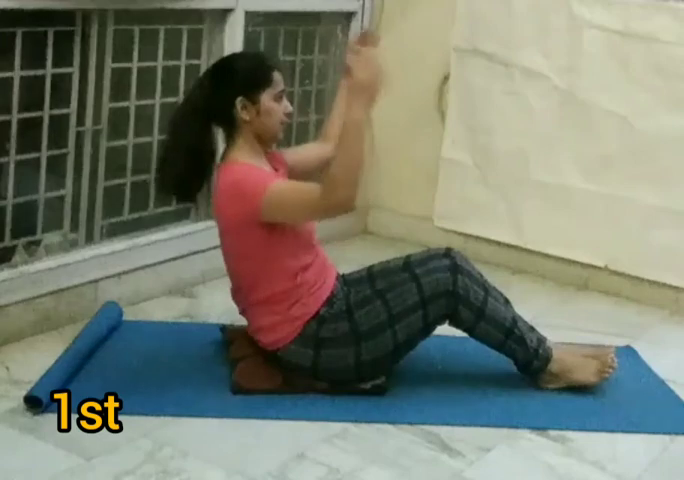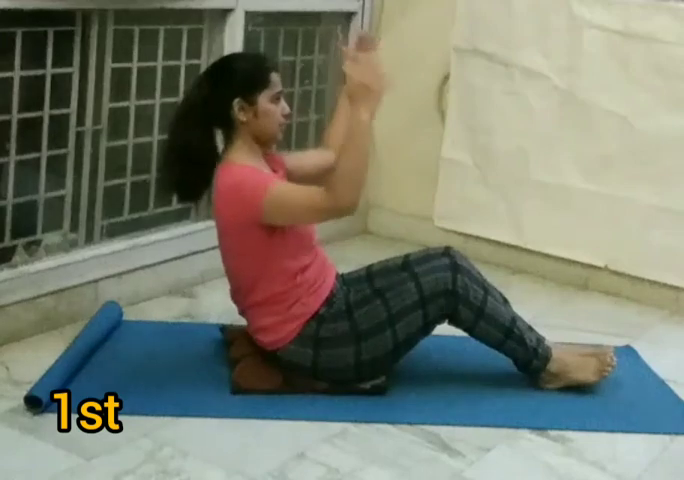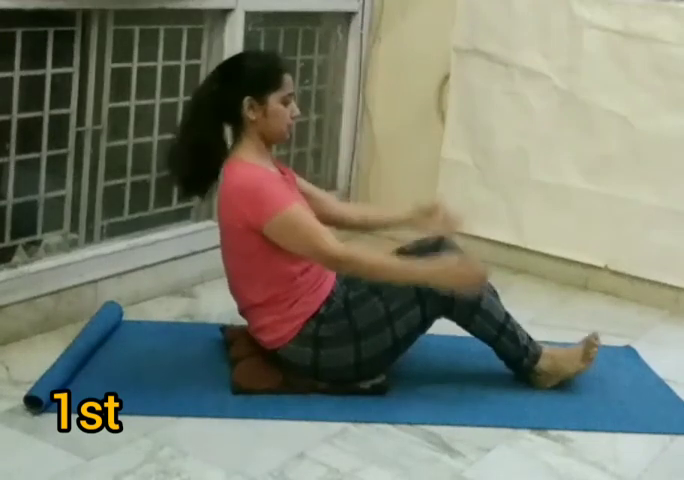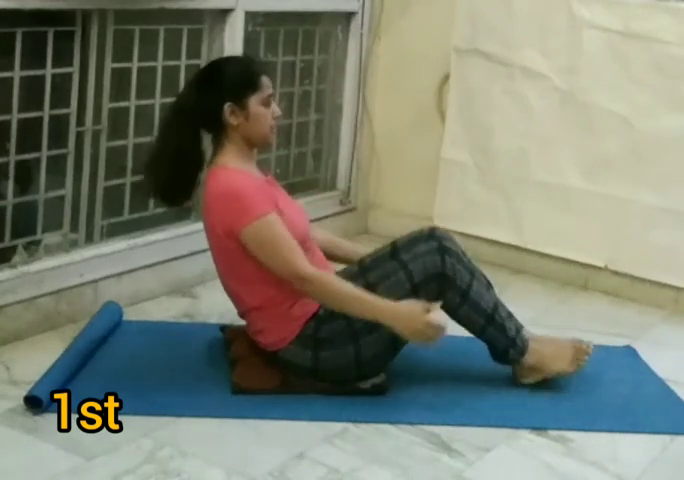
dt=0.5s
person 1, frame 1
left shoulder: (258, 162)
right shoulder: (243, 183)
left elbow: (327, 148)
right elbow: (337, 199)
left wrist: (350, 84)
right wrist: (359, 105)
left hip: (324, 303)
right hip: (311, 338)
left knee: (446, 262)
right knee: (447, 279)
left ankle: (539, 350)
right ankle: (545, 364)
person 1, frame 2
left shoulder: (256, 163)
right shoulder: (242, 184)
left elbow: (327, 157)
right elbow: (340, 201)
left wrist: (350, 94)
right wrist: (363, 108)
left hip: (322, 304)
right hip: (310, 339)
left knee: (445, 260)
right knee: (448, 277)
left ankle: (536, 349)
right ankle: (545, 363)
person 1, frame 3
left shoulder: (262, 168)
right shoulder: (251, 184)
left elbow: (335, 210)
right elbow: (337, 256)
left wrist: (409, 216)
right wrist: (429, 273)
left hip: (321, 305)
right hip: (310, 339)
left knee: (437, 254)
right knee: (441, 270)
left ankle: (526, 352)
right ankle: (536, 362)
person 1, frame 4
left shoulder: (242, 174)
right shoulder: (234, 190)
left elbow: (305, 235)
right elbow: (303, 276)
left wrist: (381, 258)
right wrist: (391, 313)
left hip: (315, 314)
right hip: (310, 342)
left knee: (431, 241)
right knee: (436, 258)
left ankle: (514, 343)
right ankle: (523, 354)
